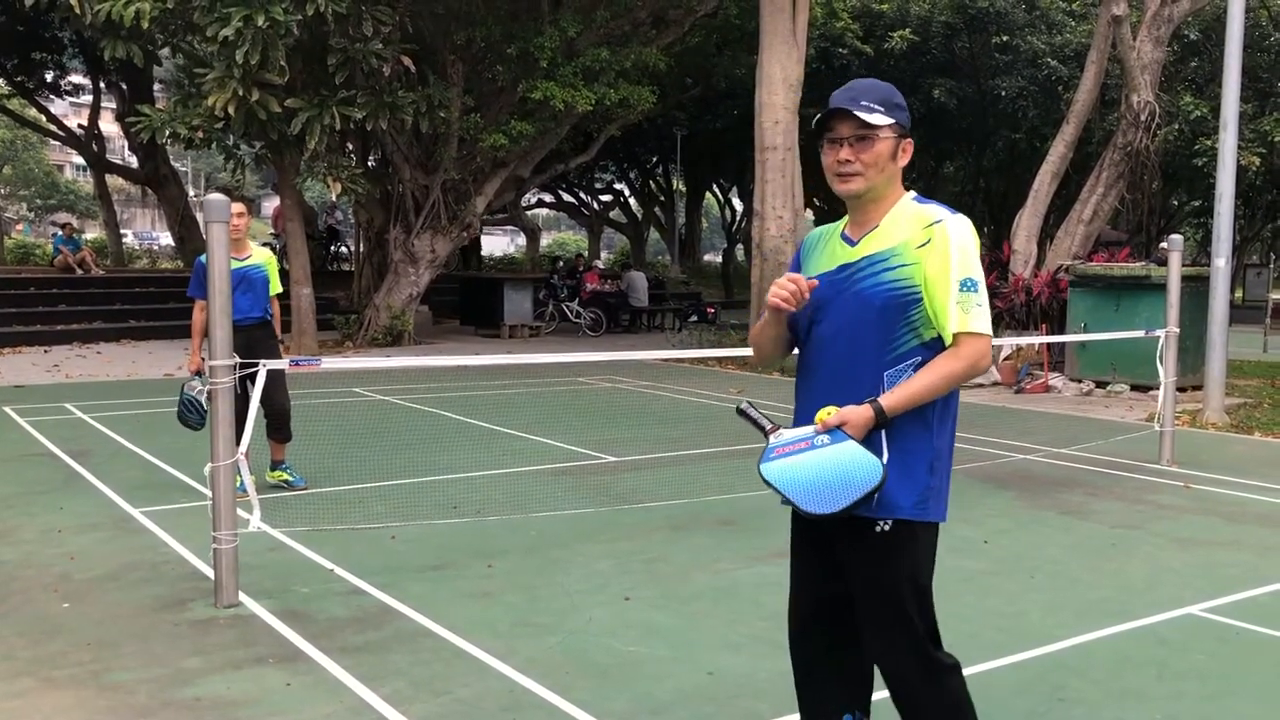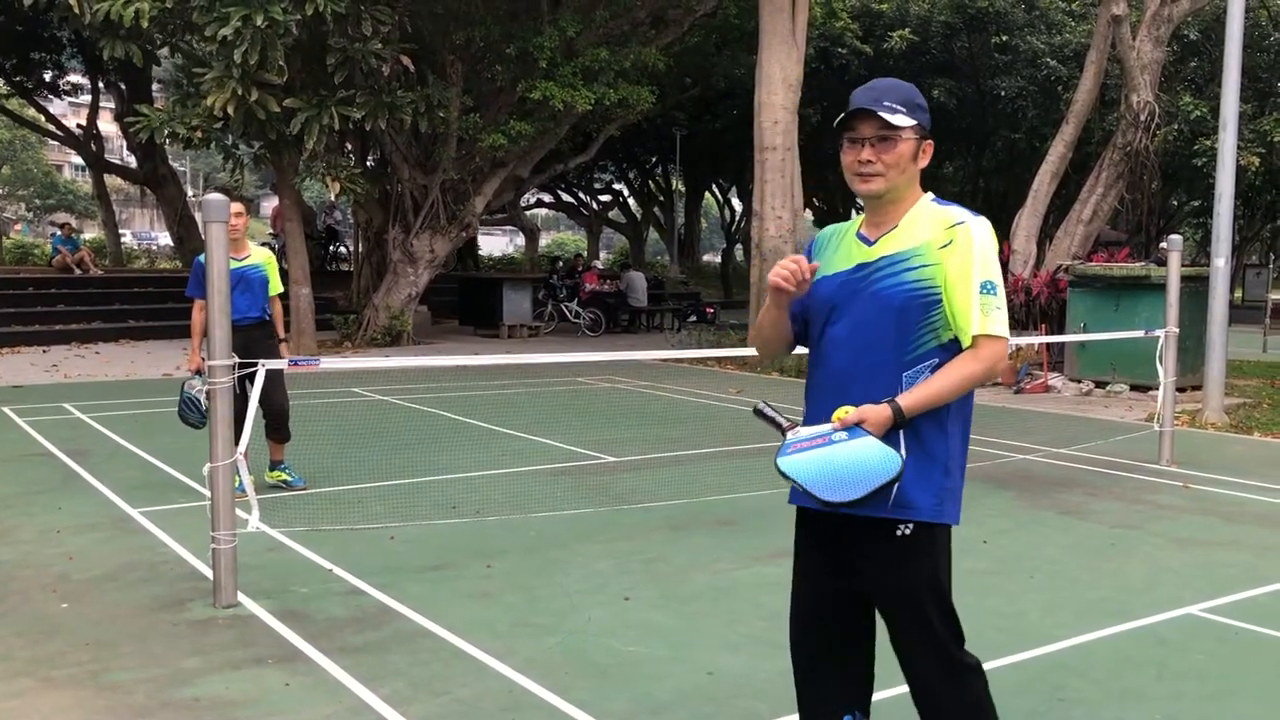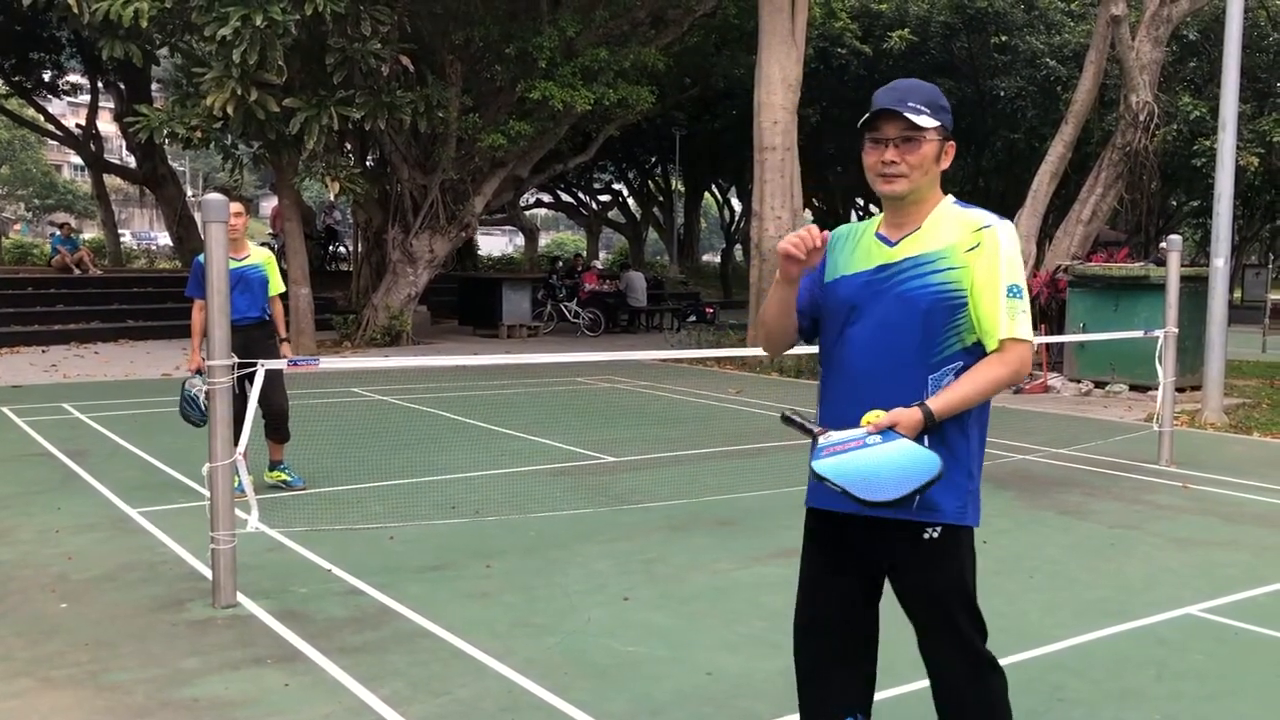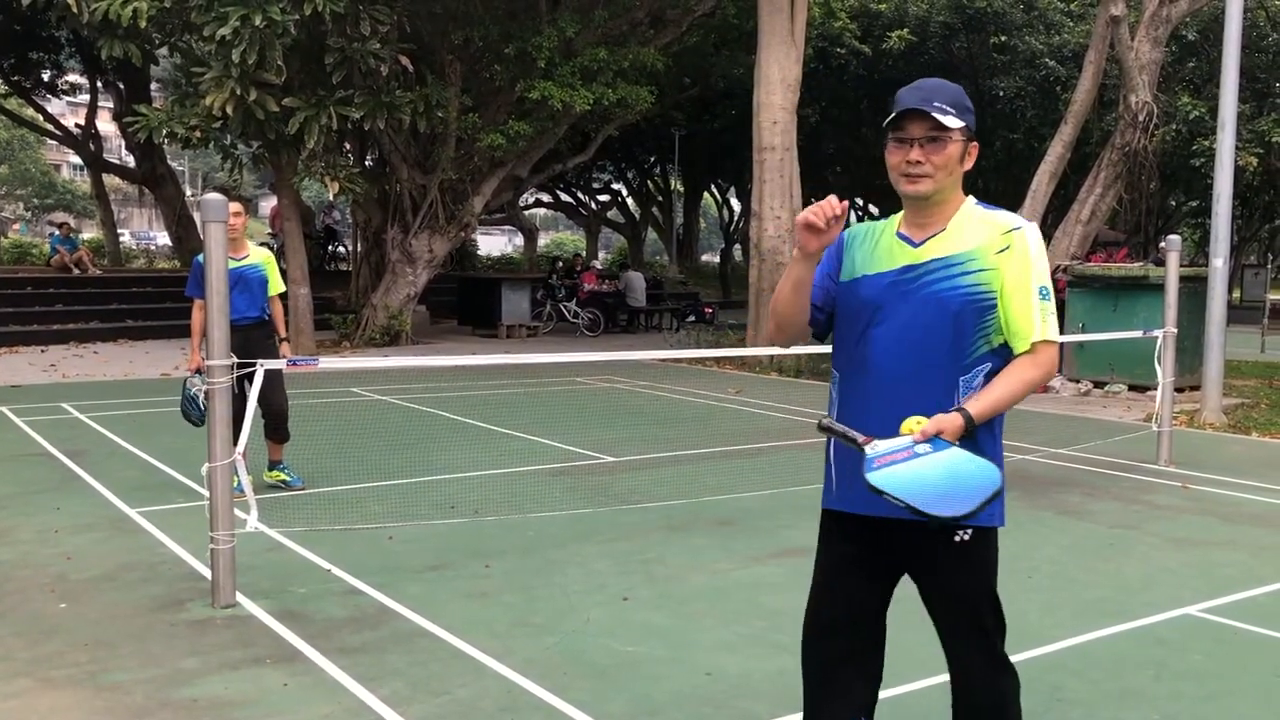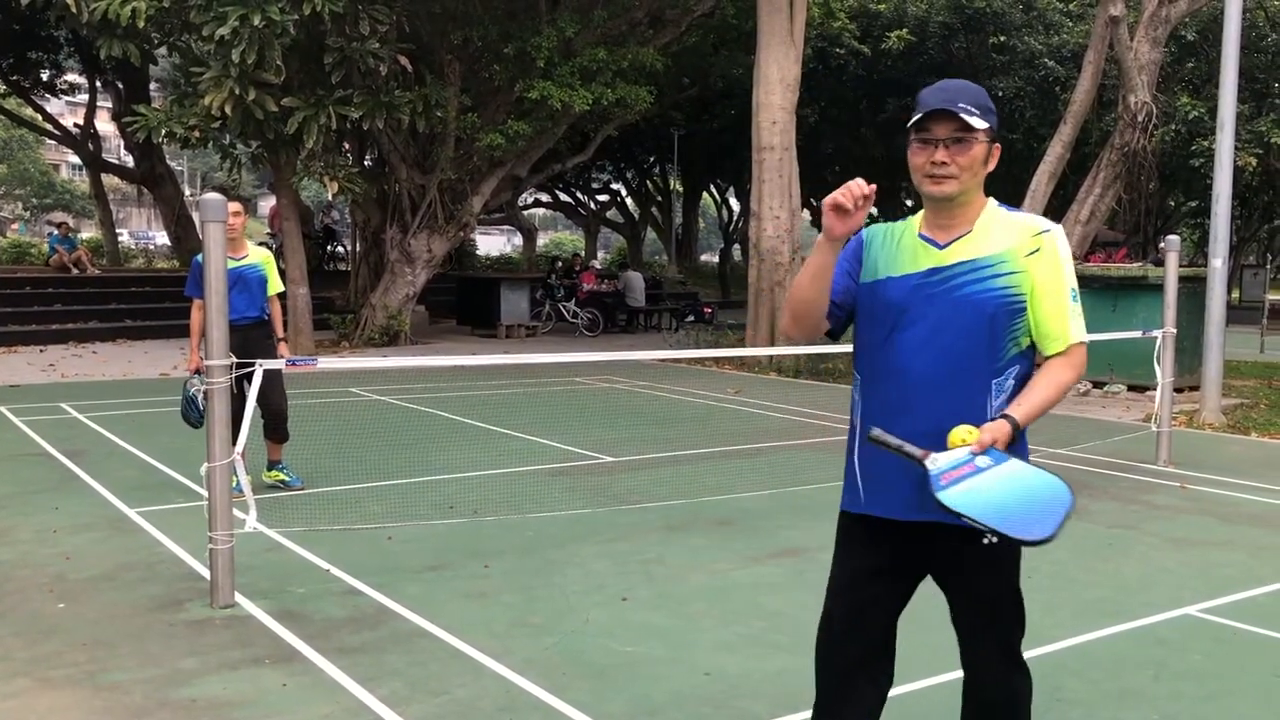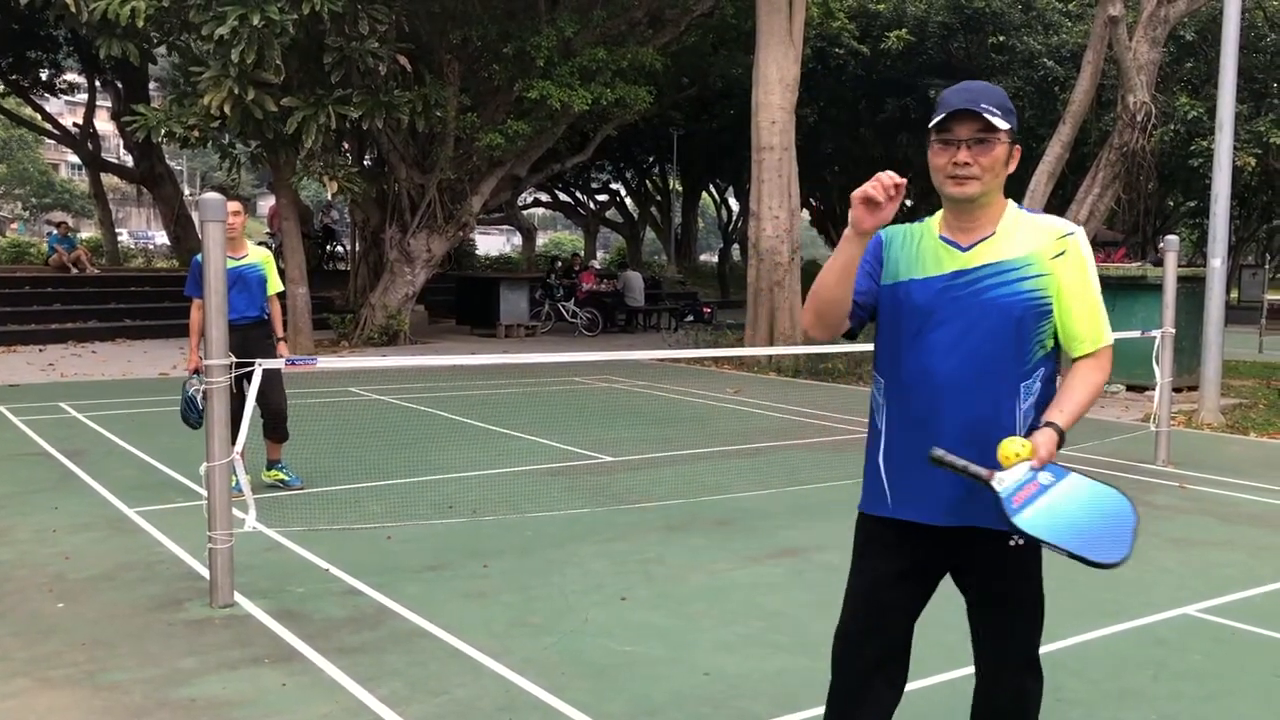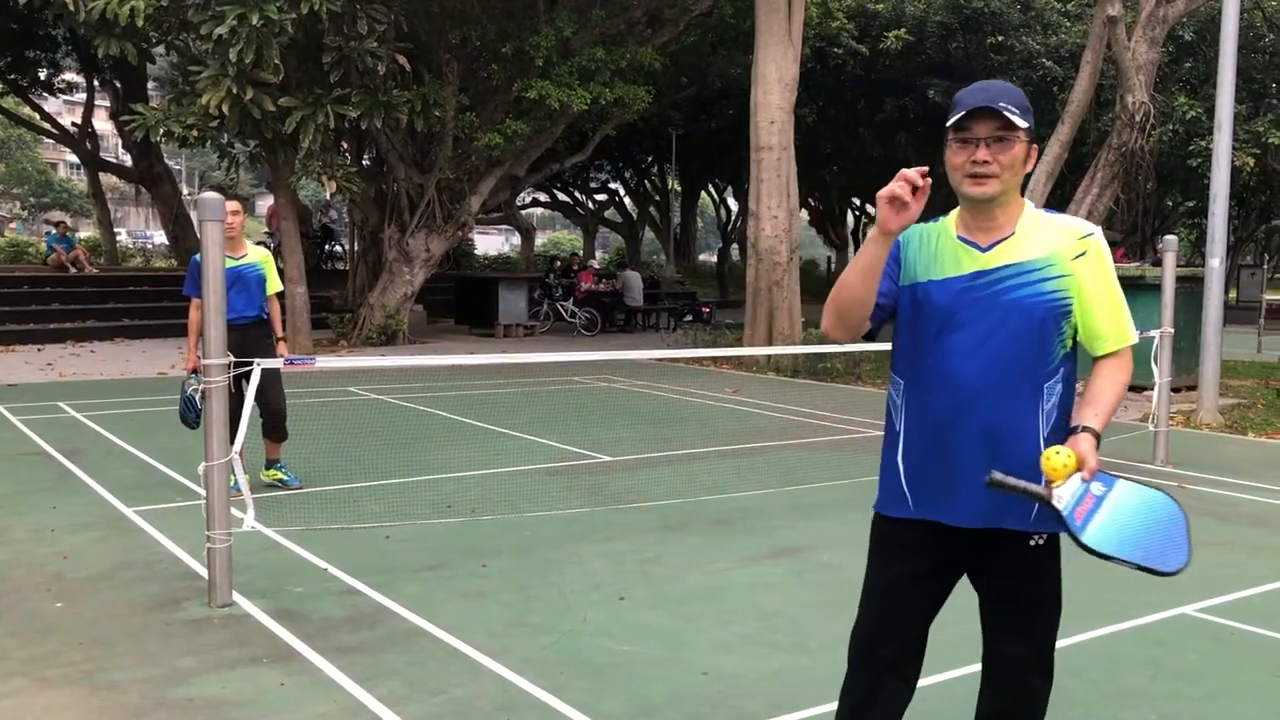
dt=0.1s
person 1, frame 1
left shoulder: (939, 230)
right shoulder: (814, 244)
left elbow: (974, 349)
right elbow: (766, 351)
left wrist: (875, 409)
right wrist: (777, 312)
left hip: (894, 489)
left knee: (908, 653)
right knee: (818, 645)
person 1, frame 2
left shoulder: (958, 232)
right shoulder: (826, 243)
left elbow: (990, 351)
right elbow: (769, 346)
left wrist: (892, 410)
right wrist: (778, 296)
left hip: (908, 493)
left knee: (933, 653)
right knee: (820, 645)
person 1, frame 3
left shoulder: (982, 235)
right shoulder: (841, 243)
left elbow: (1014, 354)
right elbow: (775, 343)
left wrist: (923, 413)
right wrist: (788, 279)
left hip: (930, 495)
right hip: (838, 490)
left knee: (957, 654)
right knee: (825, 647)
person 1, frame 4
left shoulder: (1006, 237)
right shoulder: (855, 243)
left elbow: (1040, 353)
right elbow: (784, 333)
left wrist: (965, 416)
right wrist: (805, 255)
right hip: (855, 491)
left knee: (977, 658)
right knee: (832, 644)
person 1, frame 5
left shoulder: (1032, 240)
right shoulder: (875, 243)
left elbow: (1068, 355)
right elbow: (801, 328)
left wrist: (1009, 422)
right wrist: (831, 243)
right hip: (876, 494)
left knee: (993, 660)
right knee: (846, 646)
person 1, frame 6
left shoulder: (1056, 242)
right shoulder: (894, 244)
left elbow: (1093, 354)
right elbow: (819, 327)
left wrist: (1050, 428)
right wrist: (858, 233)
left hip: (1001, 501)
right hip: (898, 497)
left knee: (1007, 666)
right knee: (863, 649)
person 1, frame 7
left shoulder: (1074, 242)
right shoulder: (912, 244)
left elbow: (1115, 353)
right elbow: (841, 327)
left wrist: (1086, 431)
right wrist: (883, 234)
left hip: (1022, 502)
right hip: (915, 498)
left knee: (1019, 665)
right knee: (879, 648)
person 2, frame 1
left shoulder: (266, 257)
right shoulder: (207, 262)
right elbow: (201, 309)
left wrist: (278, 340)
right wrist: (195, 353)
left hip: (262, 337)
right hip: (228, 341)
left knee: (279, 405)
right knee: (235, 411)
left ankle: (278, 468)
right ankle: (242, 474)
person 2, frame 2
left shoulder: (265, 256)
right shoulder: (206, 262)
right elbow: (200, 309)
left wrist: (282, 341)
right wrist: (195, 352)
left hip: (262, 337)
right hip: (227, 340)
left knee: (277, 405)
right knee: (234, 410)
left ankle: (277, 468)
right ankle: (241, 474)
person 2, frame 3
left shoulder: (265, 257)
right shoulder: (205, 262)
right elbow: (200, 309)
left wrist: (283, 341)
right wrist: (195, 352)
left hip: (261, 337)
right hip: (226, 341)
left knee: (277, 406)
right knee: (233, 411)
left ankle: (276, 468)
right ankle: (240, 474)
person 2, frame 4
left shoulder: (264, 257)
right shoulder: (205, 262)
left elbow: (275, 301)
right elbow: (199, 309)
left wrist: (283, 340)
right wrist: (195, 352)
left hip: (261, 337)
right hip: (225, 340)
left knee: (276, 406)
right knee: (232, 411)
left ankle: (276, 468)
right ankle: (239, 473)
person 2, frame 5
left shoulder: (264, 256)
right shoulder: (204, 261)
right elbow: (198, 309)
left wrist: (281, 340)
right wrist: (194, 352)
left hip: (260, 336)
right hip: (224, 340)
left knee: (276, 406)
right knee: (231, 411)
left ankle: (275, 468)
right ankle: (237, 473)
person 2, frame 6
left shoulder: (263, 256)
right shoulder: (204, 261)
right elbow: (198, 308)
left wrist: (281, 339)
right wrist: (193, 351)
left hip: (260, 336)
right hip: (224, 340)
left knee: (275, 405)
right knee: (230, 410)
left ankle: (274, 467)
right ankle: (237, 473)
person 2, frame 7
left shoulder: (263, 256)
right shoulder: (203, 260)
right elbow: (197, 307)
left wrist: (280, 339)
right wrist: (192, 351)
left hip: (259, 335)
right hip: (223, 339)
left knee: (275, 405)
right knee: (229, 410)
left ankle: (273, 467)
